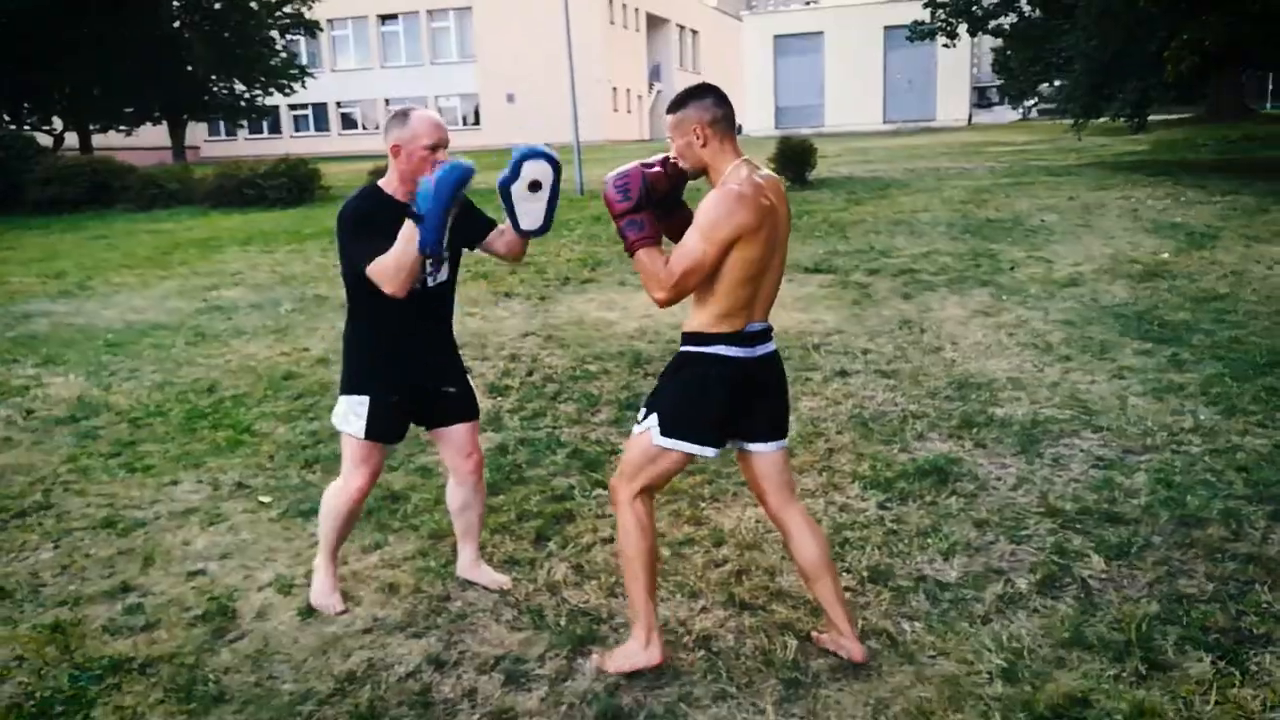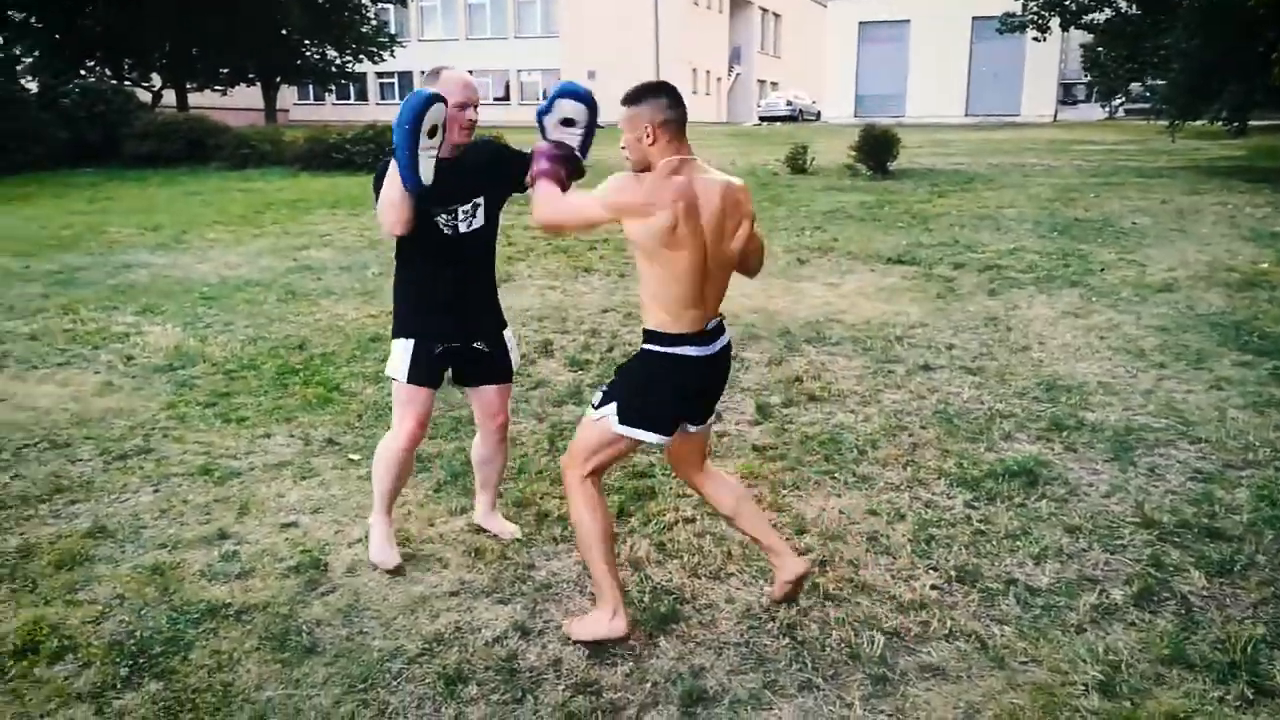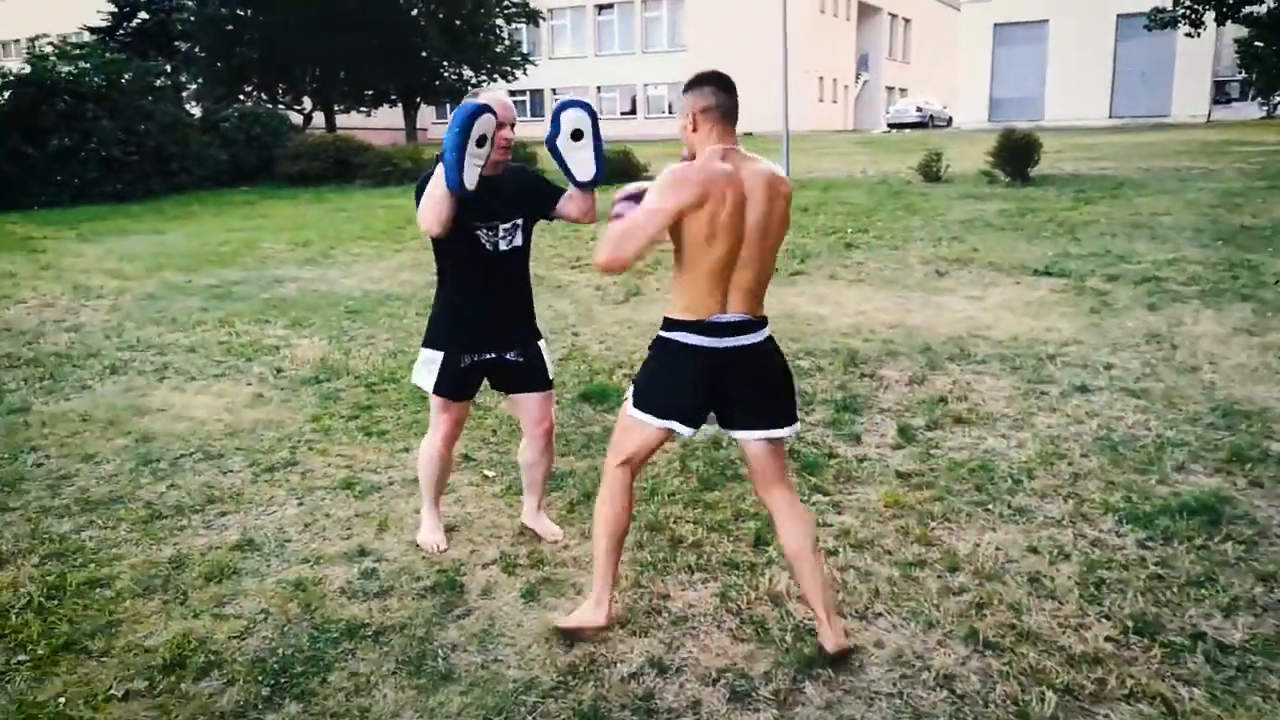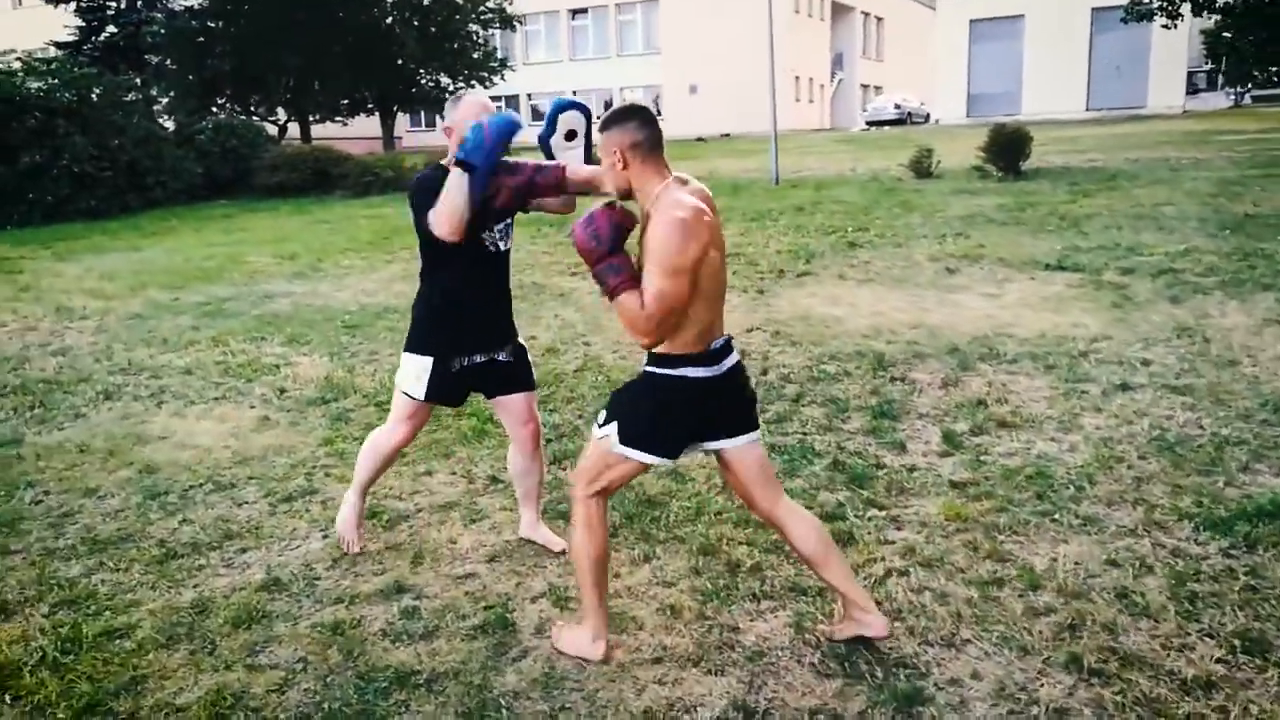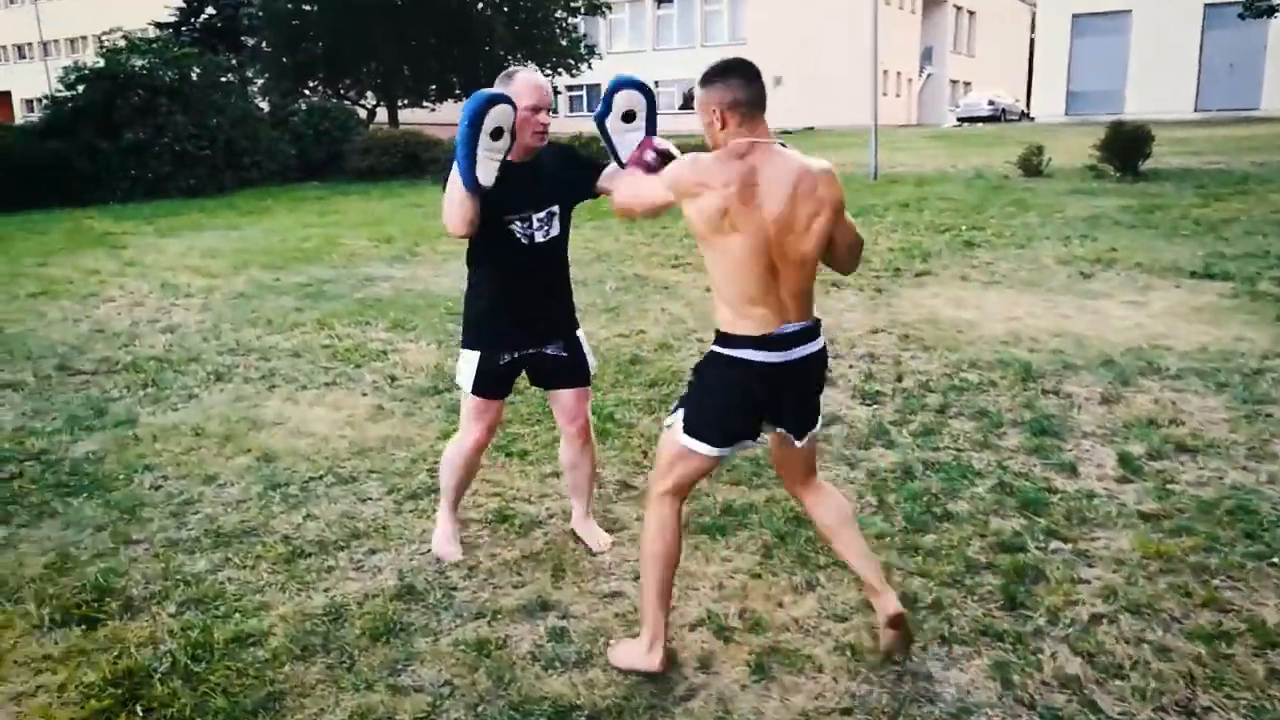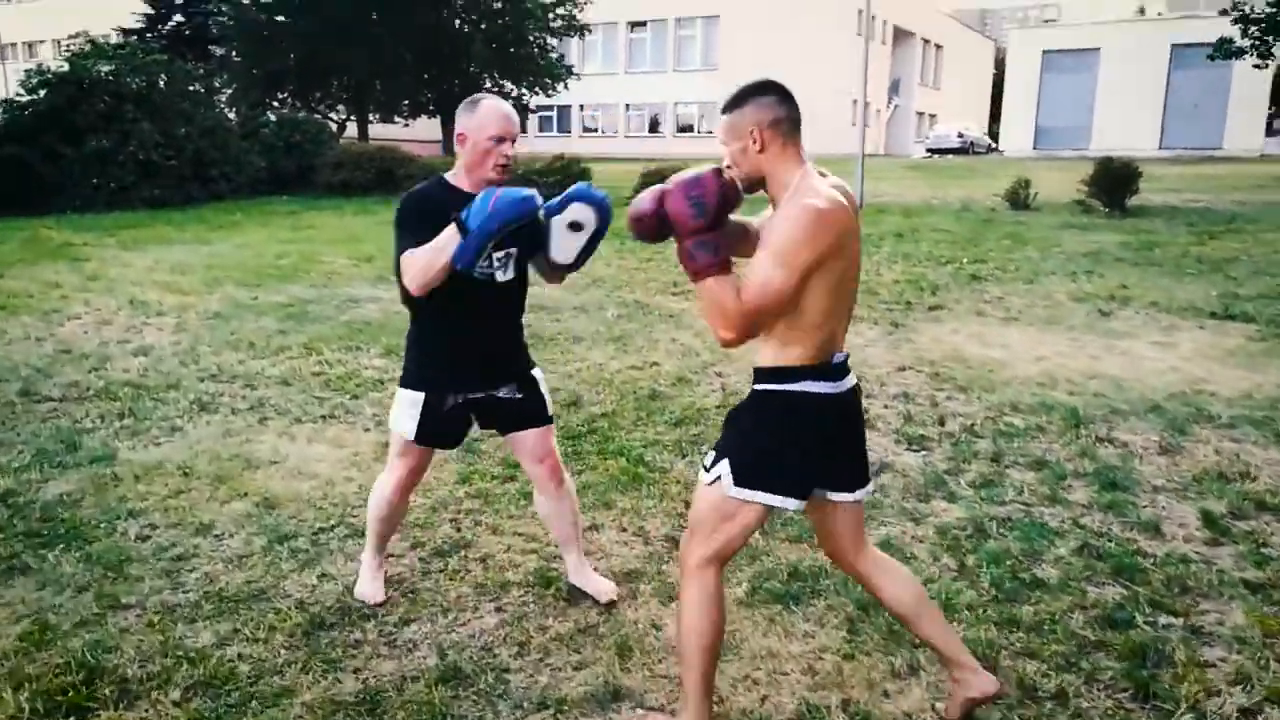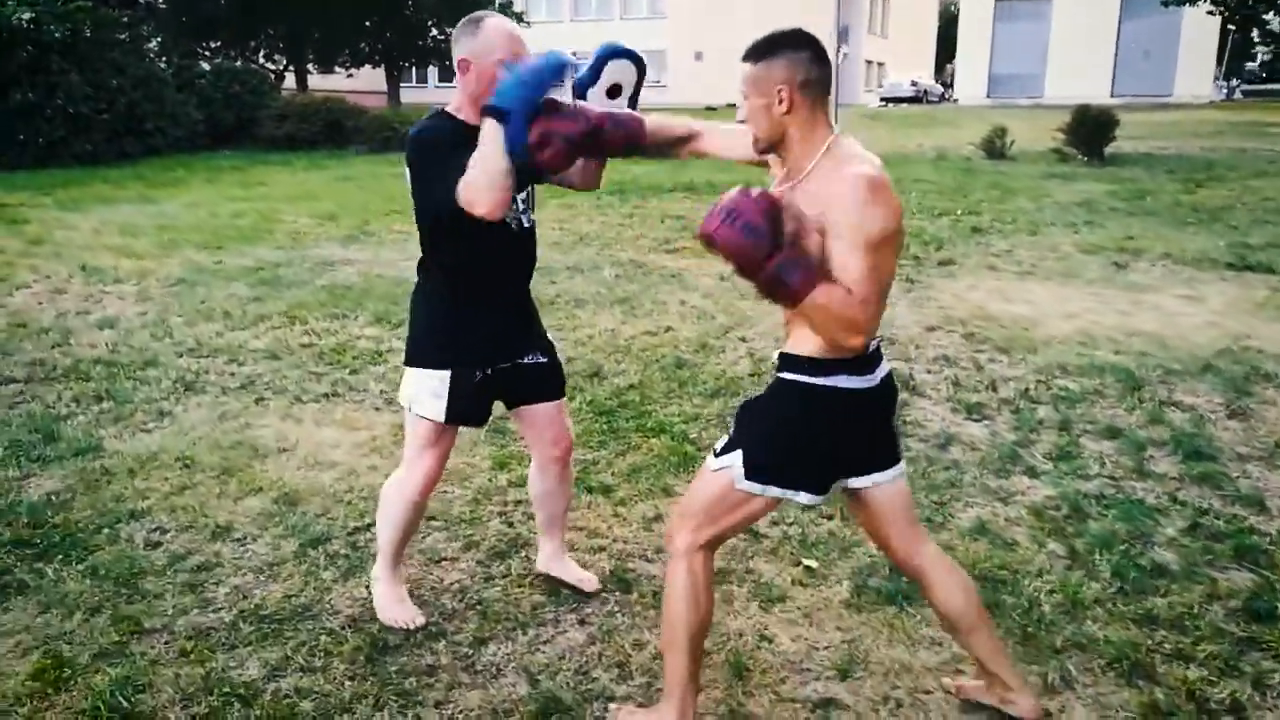
dt=0.7s
person 1, frame 1
left shoulder: (730, 198)
right shoulder: (770, 185)
left elbow: (665, 288)
left wrist: (629, 212)
right wrist: (662, 204)
left hip: (708, 366)
right hip: (759, 360)
left knee: (630, 489)
right knee: (783, 502)
left ankle: (644, 639)
right ankle: (846, 634)
person 1, frame 2
left shoulder: (638, 191)
right shoulder: (731, 192)
left elbow: (547, 215)
right elbow: (751, 263)
left wrist: (544, 165)
left hip: (665, 362)
right hip: (711, 352)
left knee: (579, 469)
right knee: (693, 467)
left ankle: (609, 611)
right ankle: (785, 560)
person 1, frame 3
left shoulder: (686, 179)
right shoulder: (775, 181)
left elbow: (611, 258)
left wrist: (627, 211)
left hip: (685, 350)
right hip: (753, 348)
left knee: (619, 466)
right knee: (778, 490)
left ankle: (598, 603)
right ankle: (829, 626)
person 1, frame 4
left shoulder: (671, 225)
right shoulder: (687, 189)
left elbow: (647, 330)
left wrist: (605, 258)
left hip: (670, 386)
right hip: (721, 374)
left knee: (586, 490)
right knee: (769, 500)
left ankle: (593, 632)
right ankle: (863, 610)
person 1, frame 5
left shoulder: (710, 176)
right shoulder: (820, 176)
left elbow: (624, 194)
right elbow: (848, 258)
left wrist: (643, 162)
left hip: (739, 366)
right hip: (803, 356)
left knee: (666, 492)
right knee: (806, 482)
left ankle: (649, 641)
right ankle: (884, 598)
person 1, frame 6
left shoulder: (805, 213)
right shoulder: (826, 190)
left elbow: (731, 328)
right elbow: (759, 236)
left wrist: (696, 236)
right wrist: (695, 214)
left hip: (789, 409)
right hip: (833, 398)
left knee: (701, 556)
right knee: (854, 552)
person 1, frame 7
left shoulder: (857, 186)
right shoulder: (799, 153)
left elbow: (851, 327)
left wrist: (771, 262)
right wrist: (609, 123)
left hip: (813, 400)
right hip: (858, 392)
left knee: (687, 537)
right knee: (908, 544)
person 2, frame 1
left shoulder: (447, 203)
right shoulder: (361, 212)
left elbow: (509, 248)
right elbow: (395, 282)
right wrist: (419, 216)
left hip: (438, 361)
right hip: (376, 370)
left knee: (468, 461)
right knee: (358, 478)
left ankle: (469, 559)
right ankle: (324, 567)
person 2, frame 2
left shoulder: (488, 157)
right shoulder: (399, 166)
right elbow: (396, 224)
right wrist: (408, 149)
left hip: (482, 319)
right hip: (422, 323)
left knee: (496, 422)
right knee: (409, 429)
left ankle: (485, 509)
right ankle: (380, 523)
person 2, frame 3
left shoulder: (524, 181)
right shoulder: (445, 181)
left elbow: (583, 211)
right elbow: (432, 226)
right wrist: (453, 155)
left hip: (517, 332)
right hip: (456, 335)
left knee: (540, 427)
right knee: (443, 433)
left ankle: (533, 510)
right ankle: (431, 512)
person 2, frame 4
left shoulder: (503, 175)
right shoulder: (433, 183)
left elbow: (564, 203)
right elbow: (449, 230)
left wrist: (564, 159)
right wrist: (466, 164)
left hip: (497, 333)
right hip: (439, 336)
left knee: (527, 429)
right knee: (400, 430)
left ankle: (531, 521)
right ankle: (354, 499)
person 2, frame 5
left shoulder: (560, 162)
right shoulder: (471, 169)
right elbow: (461, 225)
right wrist: (477, 157)
left hip: (555, 323)
right hip: (493, 328)
left knee: (577, 425)
right knee: (477, 433)
left ankle: (582, 516)
right ankle: (446, 516)
person 2, frame 6
left shoulder: (517, 202)
right shoulder: (422, 204)
left elbow: (551, 273)
right elbow: (417, 281)
left wrist: (568, 245)
right wrist: (468, 227)
left hip: (507, 364)
right hip: (438, 369)
left knee: (548, 466)
right knee: (404, 472)
left ankle: (578, 566)
right ankle: (373, 557)
person 2, frame 7
right shoulder: (434, 139)
left elbow: (583, 176)
right elbow: (485, 202)
right wrist: (501, 120)
left hip: (516, 325)
right hip: (446, 335)
left knee: (555, 442)
right knee: (423, 466)
left ankle: (552, 548)
